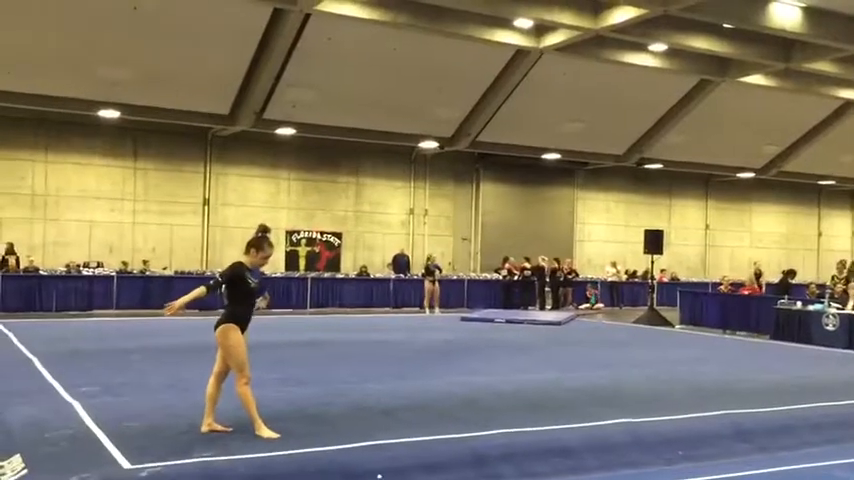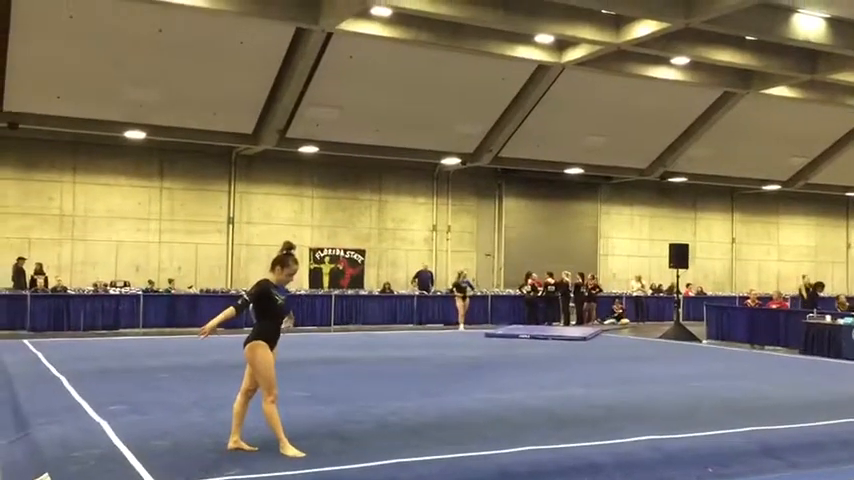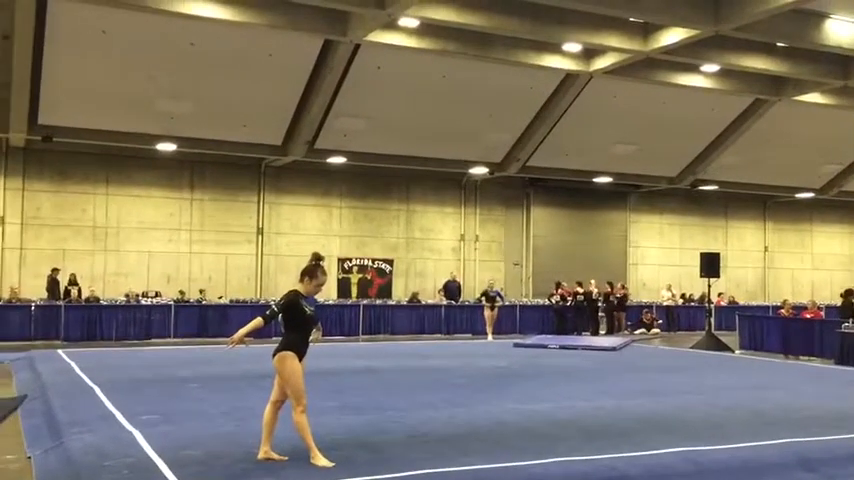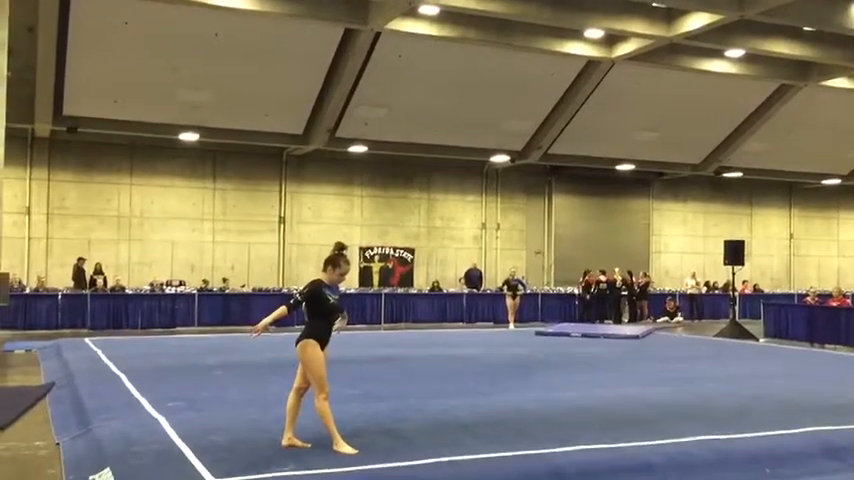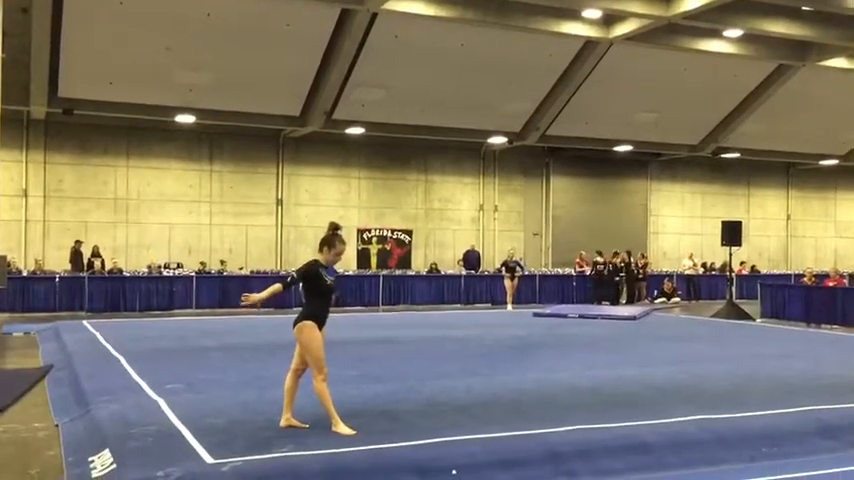
dt=1s
person 1, frame 1
left shoulder: (254, 273)
right shoulder: (237, 270)
right elbow: (211, 286)
left wrist: (261, 300)
right wrist: (184, 300)
left hip: (237, 328)
right hip: (229, 327)
left knee: (219, 374)
right knee: (244, 377)
left ankle: (208, 422)
right ankle: (259, 425)
person 1, frame 2
left shoulder: (279, 290)
right shoulder: (263, 287)
right elbow: (240, 306)
right wrist: (215, 322)
left hip: (267, 344)
right hip: (258, 344)
left knee: (247, 391)
right knee: (270, 395)
left ankle: (234, 439)
right ankle: (284, 444)
person 1, frame 3
left shoulder: (307, 301)
right shoulder: (292, 298)
right elbow: (267, 316)
left wrist: (316, 329)
right wrist: (243, 331)
left hip: (295, 355)
right hip: (287, 355)
left knee: (276, 401)
right knee: (300, 405)
left ankle: (265, 449)
right ankle: (314, 454)
person 1, frame 4
left shoulder: (333, 289)
right shoulder: (315, 287)
right elbow: (291, 305)
left wrist: (342, 318)
right wrist: (267, 321)
left hip: (319, 343)
right hip: (309, 343)
left knee: (300, 388)
right knee: (322, 393)
left ankle: (288, 436)
right ankle: (337, 441)
person 1, frame 5
left shoulder: (330, 271)
right shoulder: (312, 268)
right elbow: (287, 283)
right wrist: (261, 296)
left hip: (316, 324)
right hip: (307, 324)
left knee: (297, 369)
right knee: (320, 374)
left ankle: (287, 417)
right ankle: (336, 422)
